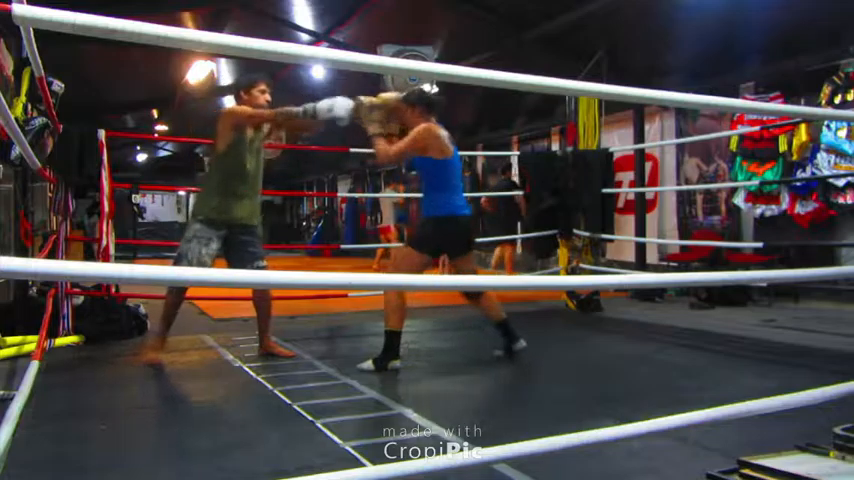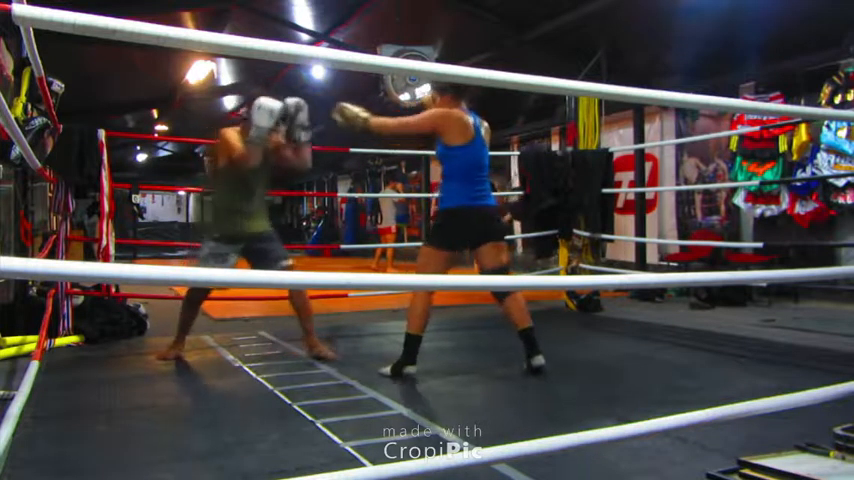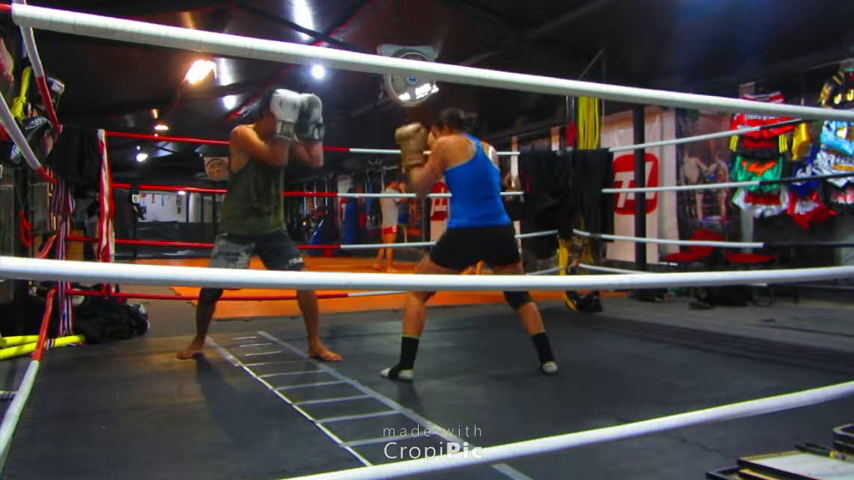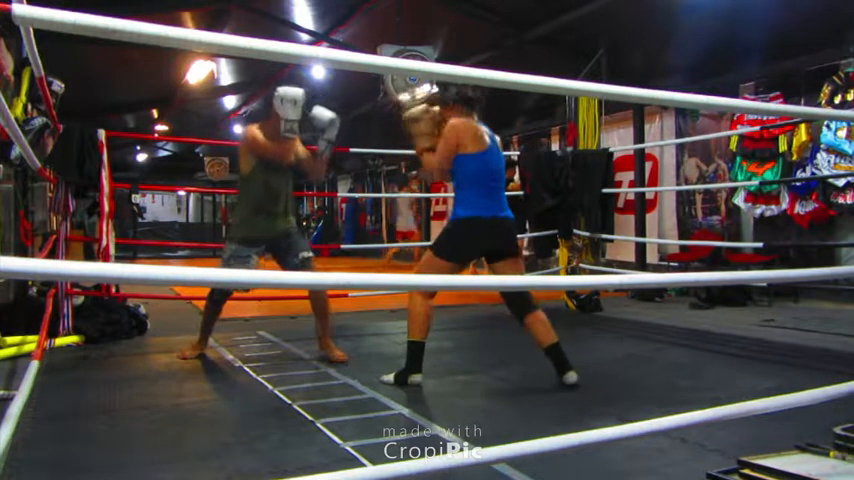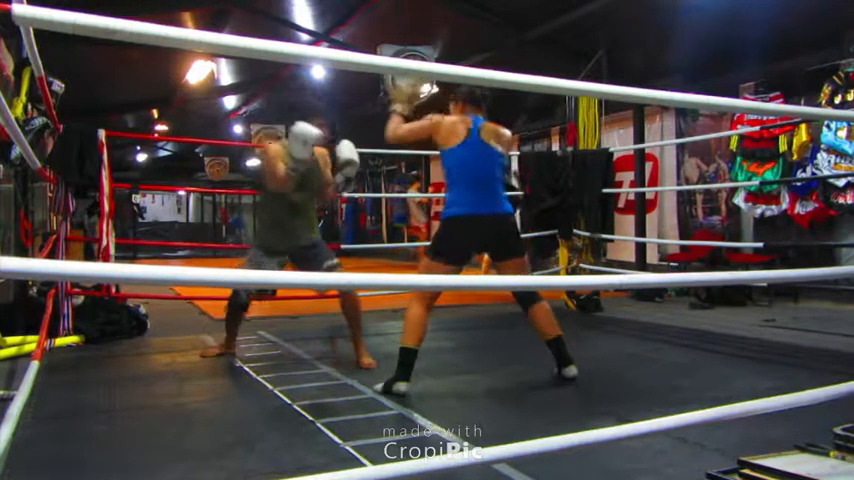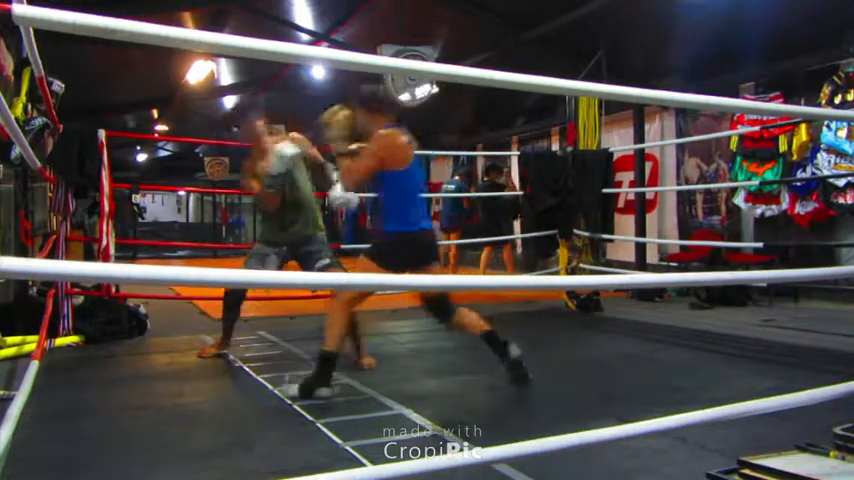
dt=0.7s
person 1, frame 1
left shoulder: (426, 132)
right shoulder: (441, 134)
left elbow: (386, 157)
right elbow: (409, 156)
left wrist: (373, 126)
right wrist: (386, 126)
left hip: (440, 221)
right hip: (461, 220)
right knee: (472, 287)
left ankle: (389, 355)
right ankle: (512, 339)
person 1, frame 2
left shoulder: (446, 117)
right shoulder: (482, 125)
left elbow: (393, 126)
left wrist: (361, 117)
left hip: (456, 214)
right hip: (487, 212)
left knee: (424, 286)
right knee: (503, 285)
left ankle: (407, 361)
right ankle: (534, 353)
person 1, frame 3
left shoulder: (446, 145)
right shoulder: (488, 149)
left elbow: (419, 187)
left wrist: (412, 155)
left hip: (464, 234)
right hip: (500, 232)
left knee: (416, 294)
right knee: (519, 296)
left ankle: (405, 365)
right ankle: (547, 358)
person 1, frame 4
left shoulder: (458, 127)
right shoulder: (489, 136)
left elbow: (437, 172)
left wrist: (422, 139)
right wrist: (435, 137)
left hip: (467, 225)
right hip: (502, 226)
left knee: (420, 290)
right knee: (522, 302)
left ankle: (411, 369)
right ankle: (565, 369)
person 1, frame 5
left shoulder: (443, 123)
right shoulder: (503, 133)
left elbow: (393, 136)
left wrist: (399, 108)
left hip: (460, 222)
right hip: (501, 221)
left knee: (420, 300)
right knee: (529, 295)
left ankle: (401, 378)
right ankle: (566, 363)
person 1, frame 6
left shoulder: (386, 139)
right shoulder: (399, 137)
left elbow: (352, 180)
left wrist: (343, 154)
right wrist: (353, 151)
left hip: (400, 238)
right hip: (418, 234)
left knee: (342, 301)
right knee: (442, 306)
left ankle: (320, 380)
right ankle: (507, 352)
person 2, frame 1
left shoulder: (264, 124)
right shoulder: (232, 115)
left elbow: (291, 121)
right elbow: (276, 116)
left wrist: (327, 112)
right wrist: (317, 110)
left hip: (245, 217)
right hip: (212, 214)
left ankle: (265, 341)
right ankle: (157, 339)
person 2, frame 2
left shoulder: (273, 141)
right shoulder: (228, 135)
left elbow: (303, 164)
right elbow: (248, 161)
left wrist: (300, 128)
right wrist: (261, 129)
left hip: (259, 227)
right hip: (225, 228)
right knee: (199, 288)
left ankle: (312, 342)
right ankle: (178, 342)
person 2, frame 3
left shoulder: (284, 135)
right shoulder: (242, 134)
left elbow: (316, 161)
right elbow: (276, 159)
left wrist: (314, 124)
right wrist: (287, 122)
left hip: (272, 226)
right hip: (238, 227)
right knee: (211, 287)
left ankle: (315, 344)
right ankle: (199, 340)
person 2, frame 4
left shoulder: (291, 139)
right shoulder: (251, 135)
left elbow: (317, 174)
right elbow: (284, 158)
left wrist: (327, 139)
right wrist: (290, 120)
left hip: (283, 226)
right hip: (248, 229)
right knee: (221, 289)
left ankle: (327, 343)
right ankle: (201, 341)
person 2, frame 5
left shoulder: (321, 155)
right shoulder: (274, 149)
left elbow: (328, 196)
right elbow: (282, 186)
left wrist: (346, 176)
right wrist: (299, 158)
left hip: (307, 238)
right hip: (271, 240)
right knee: (240, 296)
left ankle: (360, 348)
right ankle: (229, 342)
person 2, frame 6
left shoulder: (293, 141)
right shoulder: (248, 167)
left elbow: (322, 163)
right elbow: (270, 205)
left wrist: (337, 186)
right wrist: (276, 175)
left hip: (308, 231)
right hip: (273, 237)
right knee: (235, 288)
left ankle: (359, 350)
right ankle: (223, 341)
